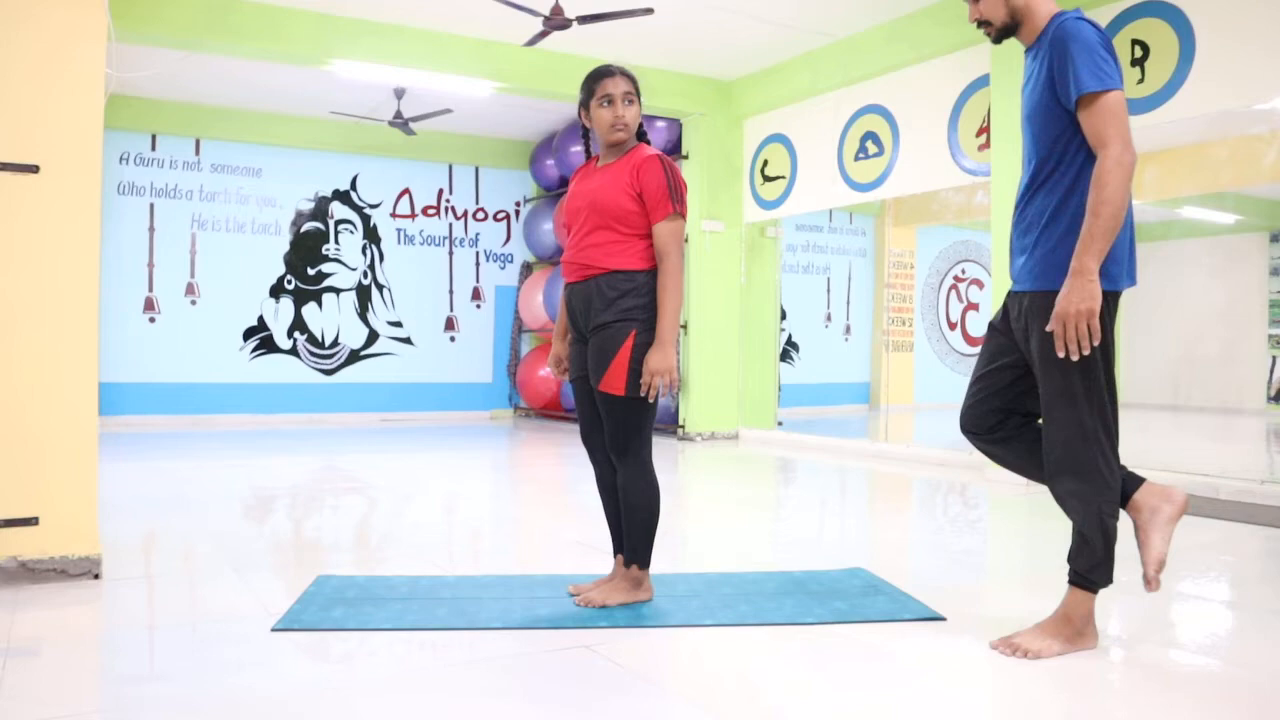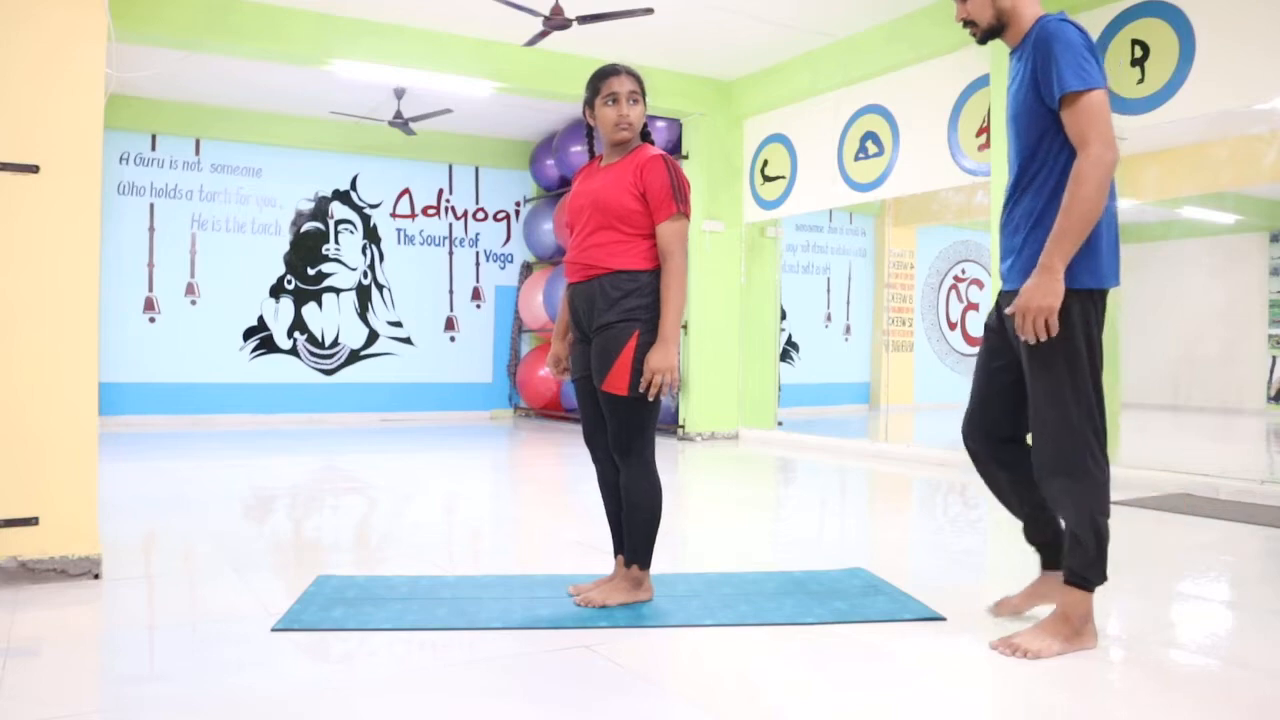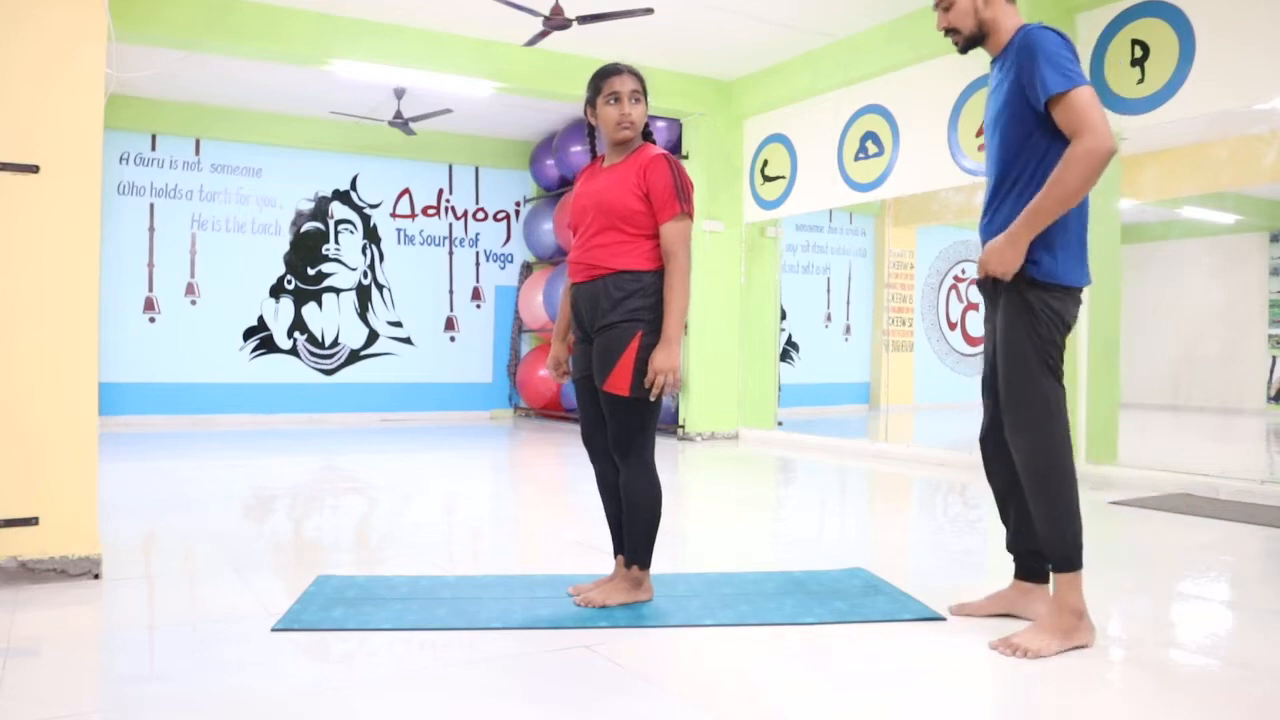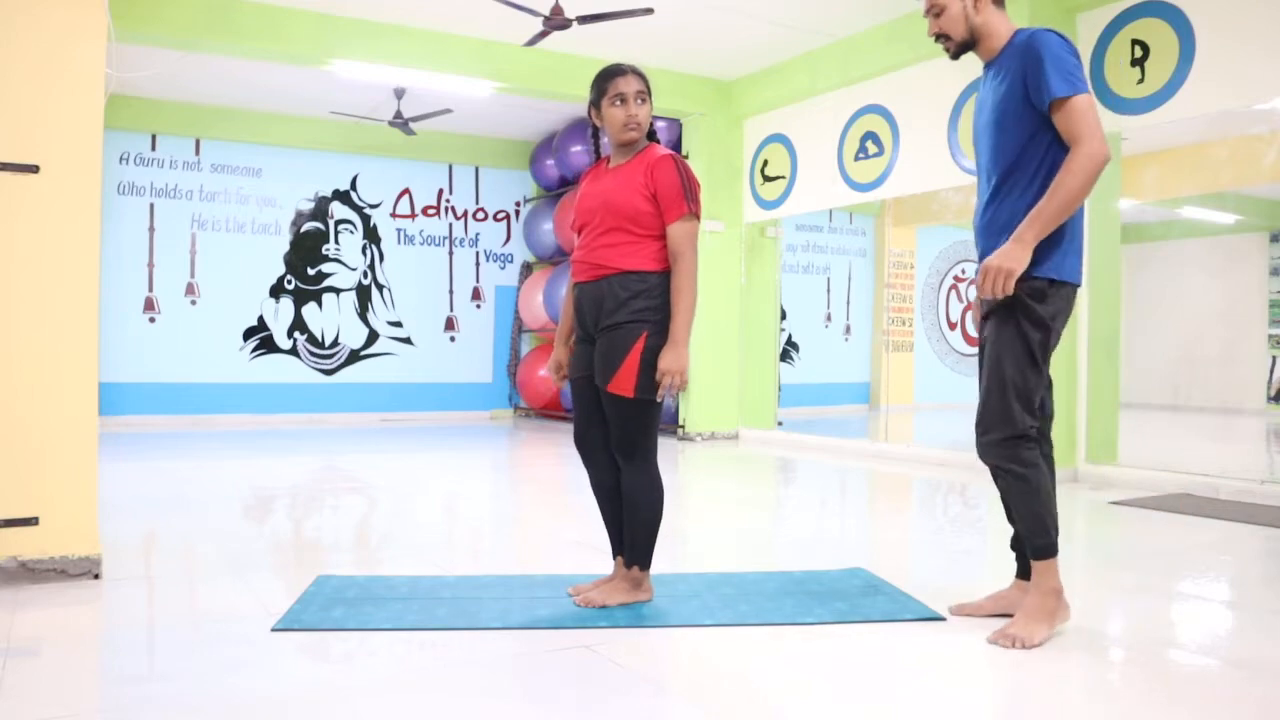
dt=0.3s
person 1, frame 1
right shoulder: (1041, 55)
left elbow: (1116, 154)
left wrist: (1082, 275)
left hip: (1069, 286)
right hip: (1031, 285)
left knee: (1075, 440)
right knee: (985, 418)
left ankle: (1078, 615)
right ankle: (1140, 499)
person 1, frame 2
right shoulder: (1023, 57)
left elbow: (1098, 154)
left wrist: (1050, 270)
left hip: (1059, 286)
right hip: (1020, 284)
left knee: (1066, 443)
right knee: (986, 431)
left ankle: (1075, 613)
right ankle: (1055, 567)
person 1, frame 3
right shoulder: (1003, 69)
left elbow: (1096, 142)
left wrist: (1016, 237)
left hip: (1037, 274)
right hip: (1009, 277)
left knee: (1033, 433)
right knee: (1002, 438)
left ankle: (1070, 608)
right ankle: (1031, 584)
person 1, frame 4
right shoulder: (990, 79)
left elbow: (1092, 149)
left wrist: (1022, 243)
left hip: (1035, 275)
right hip: (1003, 279)
left knee: (1005, 432)
right knee: (1012, 433)
left ankle: (1048, 590)
right ankle: (1027, 581)
person 2, frame 1
left shoulder: (653, 167)
right shoulder: (581, 178)
left elbow: (671, 260)
left wrist: (666, 344)
right wrist: (561, 336)
left hip: (629, 313)
right hip: (586, 317)
left knee: (629, 450)
right knee: (599, 447)
left ankle: (636, 578)
right ankle: (621, 567)
person 2, frame 2
left shoulder: (656, 166)
right shoulder: (585, 177)
left elbow: (674, 260)
left wrist: (667, 342)
right wrist: (561, 335)
left hip: (632, 313)
right hip: (588, 318)
left knee: (631, 450)
right knee: (601, 447)
left ankle: (637, 578)
right ankle: (621, 567)
person 2, frame 3
left shoulder: (659, 166)
right shoulder: (588, 177)
left elbow: (677, 260)
left wrist: (670, 342)
right wrist: (561, 335)
left hip: (634, 313)
right hip: (590, 317)
left knee: (631, 449)
right knee: (600, 447)
left ankle: (637, 579)
right ankle: (621, 567)
person 2, frame 4
left shoulder: (665, 167)
right shoulder: (591, 179)
left elbow: (684, 262)
left wrist: (678, 343)
right wrist: (563, 339)
left hip: (638, 313)
right hip: (591, 318)
left knee: (632, 450)
right knee: (592, 446)
left ankle: (637, 578)
right ankle: (621, 566)
